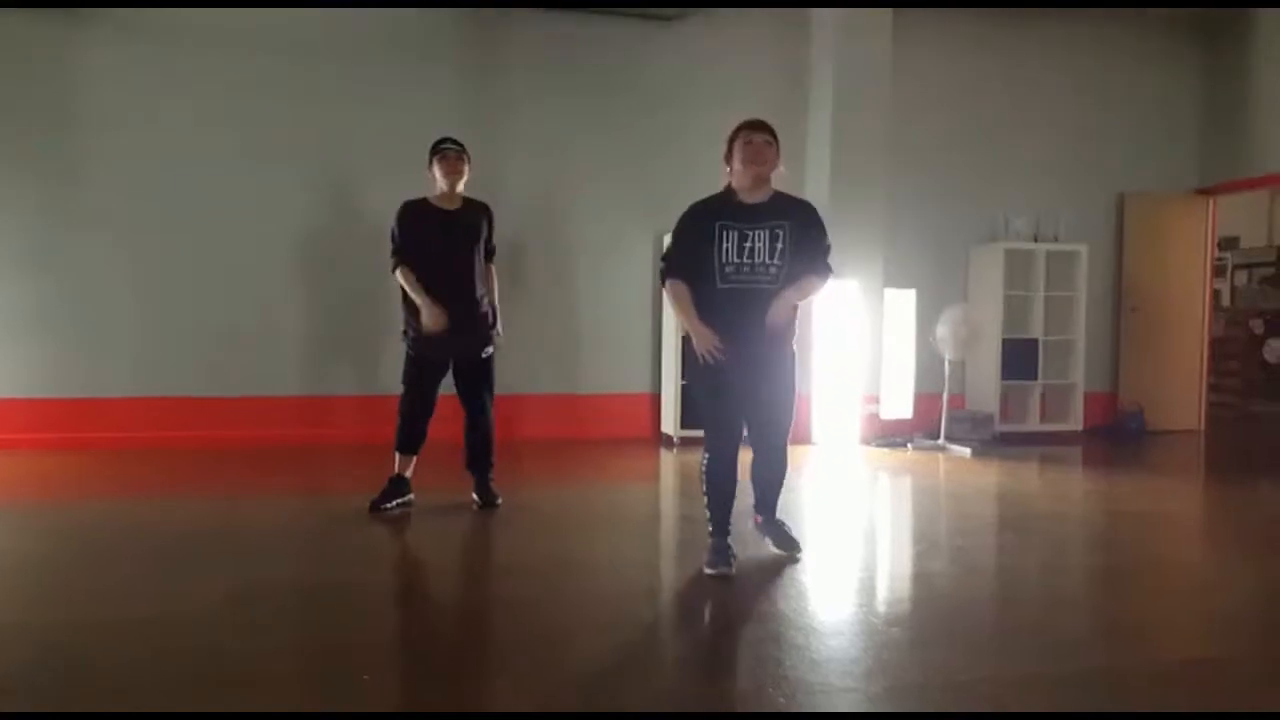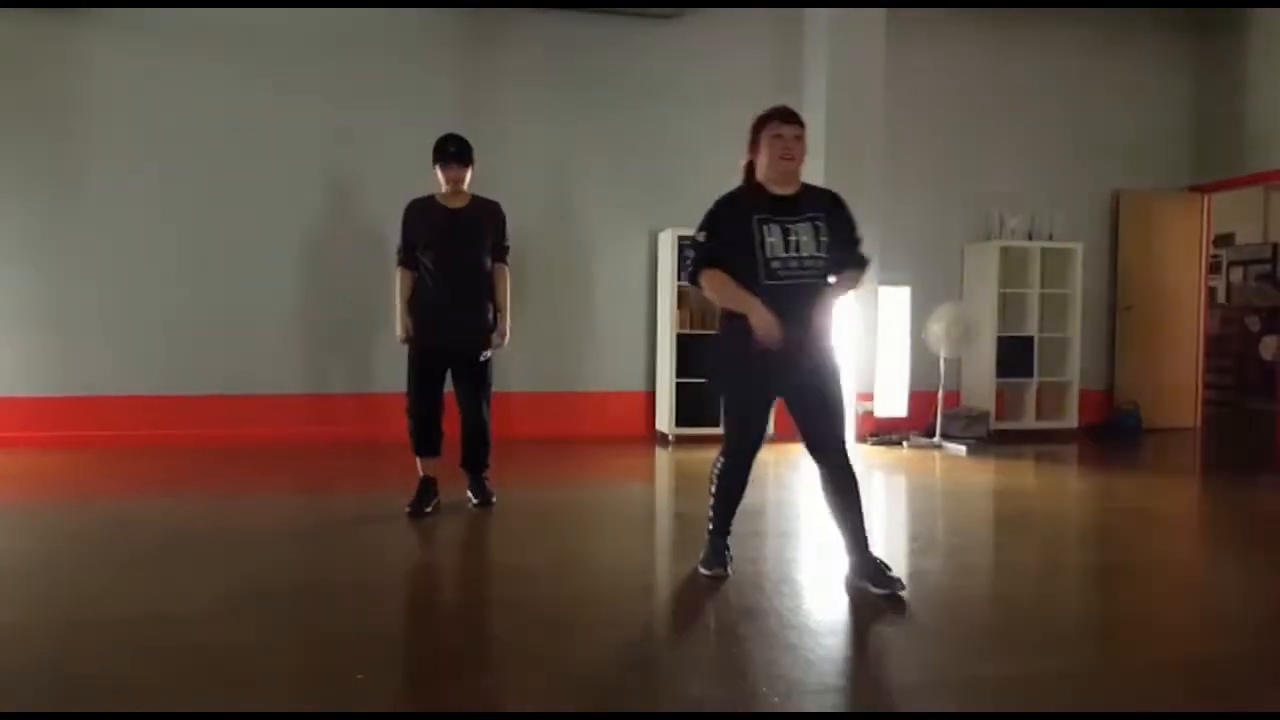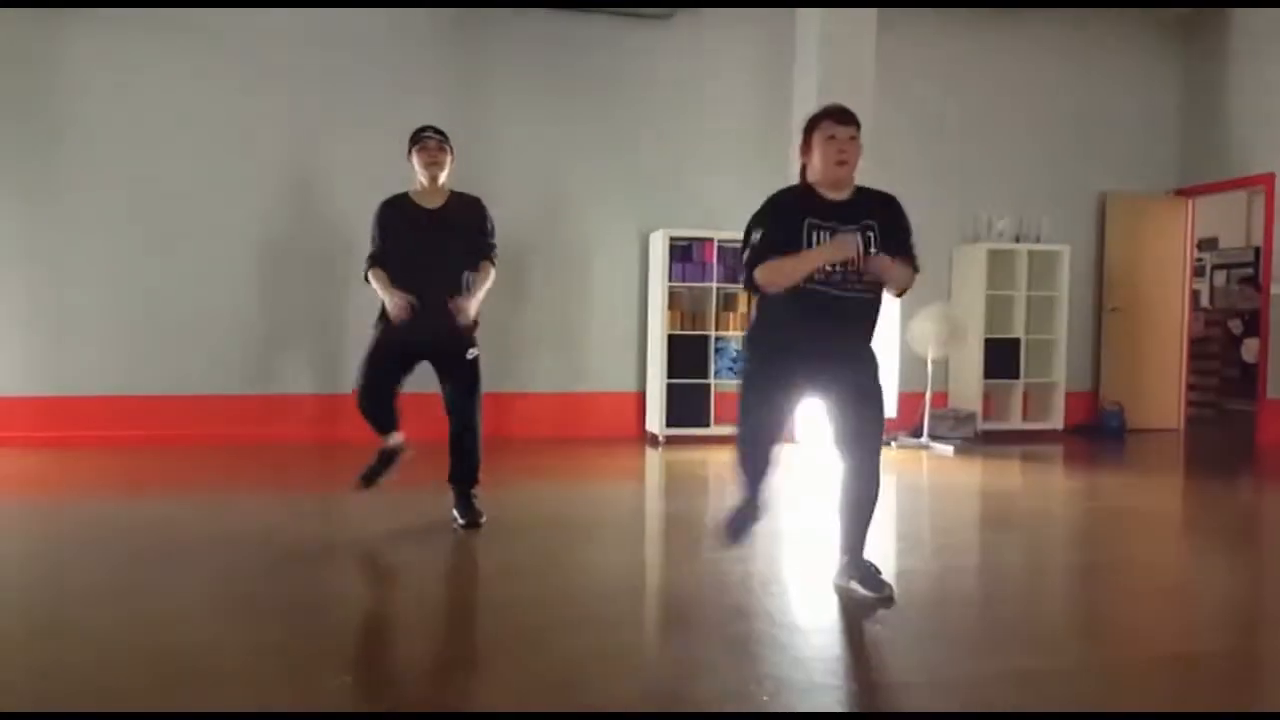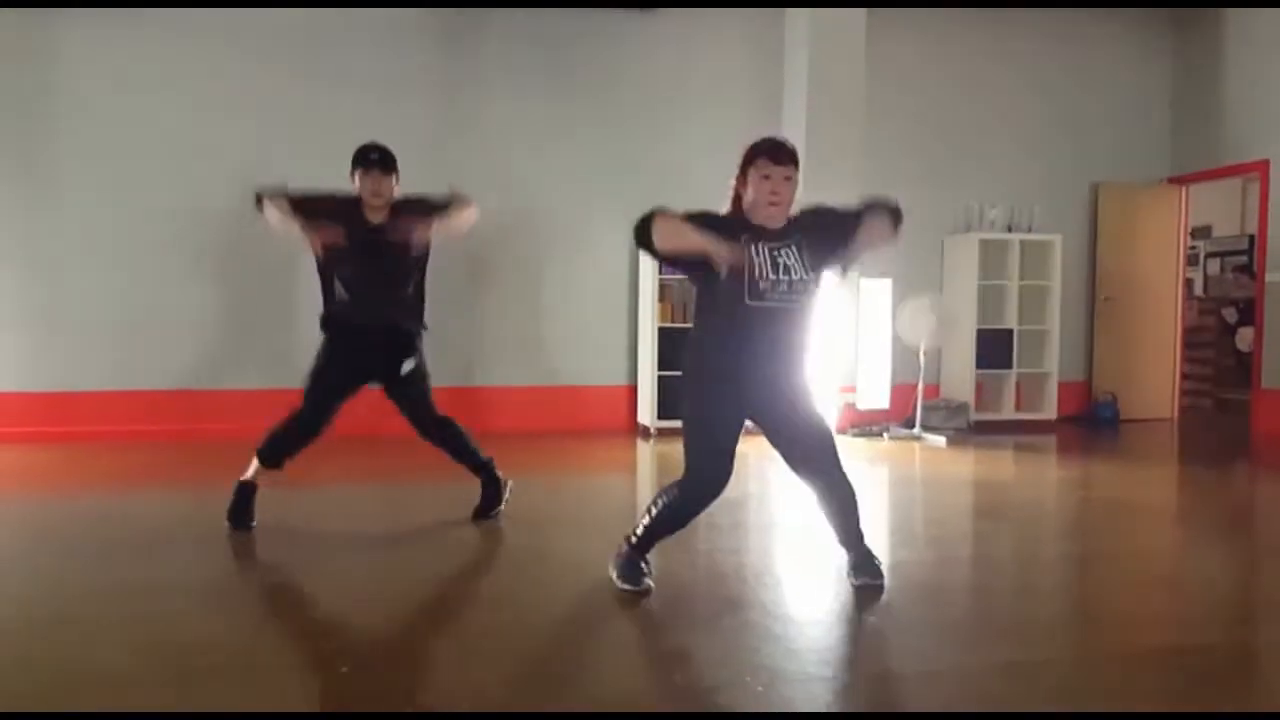
dt=0.7s
person 1, frame 1
left shoulder: (800, 214)
right shoulder: (702, 215)
left elbow: (820, 270)
right elbow: (674, 275)
left wrist: (788, 296)
right wrist: (694, 326)
left hip: (772, 346)
right hip: (716, 347)
left knee: (773, 441)
right knee: (721, 444)
left ankle: (767, 516)
right ankle: (719, 540)
person 1, frame 2
left shoulder: (829, 206)
right shoulder: (733, 209)
left elbow: (853, 265)
right elbow: (705, 273)
left wrist: (829, 299)
right wrist: (752, 308)
left hip: (811, 349)
right hip: (749, 350)
left knee: (833, 452)
right knee: (740, 449)
left ankle: (861, 558)
right ankle: (717, 540)
person 1, frame 3
left shoulder: (886, 211)
right shoulder: (783, 209)
left elbow: (907, 276)
right elbow: (761, 275)
left wrist: (886, 267)
right wrist: (823, 254)
left hip: (851, 353)
right hip: (780, 349)
left knee: (863, 457)
right knee: (756, 440)
left ankle: (851, 560)
right ankle: (752, 498)
person 1, frame 4
left shoulder: (814, 227)
right shoulder: (719, 232)
left elbow: (882, 217)
right elbow: (652, 230)
left wrist: (870, 234)
right wrist: (710, 247)
left hip: (782, 384)
right hip: (716, 380)
left knee: (826, 473)
right knee: (704, 481)
left ankle: (860, 553)
right ankle: (633, 549)
person 2, frame 1
left shoulder: (482, 213)
right shoulder: (412, 213)
right elbow: (401, 268)
left wrist: (494, 316)
right wrist: (424, 304)
left hip: (476, 327)
right hip: (428, 328)
left knee: (479, 406)
right knee: (414, 403)
left ankle: (482, 480)
right ankle: (401, 483)
person 2, frame 2
left shoulder: (491, 213)
right shoulder: (417, 211)
left elbow: (499, 265)
right elbow: (406, 266)
left wrist: (503, 316)
right wrist: (402, 313)
left hip: (475, 326)
right hip: (428, 327)
left knee: (475, 406)
right knee: (422, 404)
left ankle: (477, 478)
right ankle: (428, 483)
person 2, frame 3
left shoulder: (474, 210)
right shoulder: (391, 210)
left elbow: (487, 263)
right elbow: (374, 265)
left wrist: (474, 298)
right wrist: (388, 294)
left hip: (455, 328)
right hip: (402, 324)
left knee: (464, 412)
right knee: (372, 393)
left ankle: (463, 496)
right ankle: (391, 444)
person 2, frame 4
left shoulder: (415, 212)
right shoulder: (333, 211)
left elbow: (467, 209)
right elbow: (269, 202)
left wrist: (435, 230)
right wrist: (301, 229)
left hip: (399, 338)
right hip: (347, 335)
left knee: (425, 419)
right knee: (314, 416)
left ankle: (491, 478)
right ankle: (250, 482)
